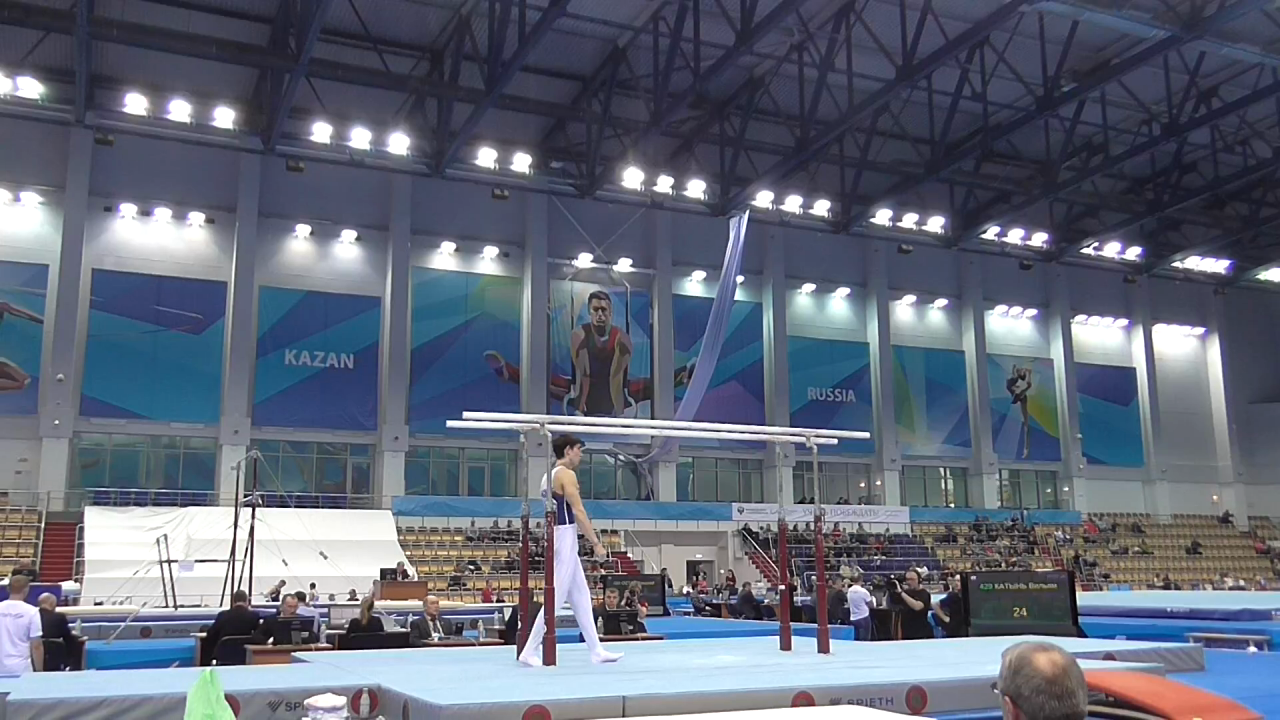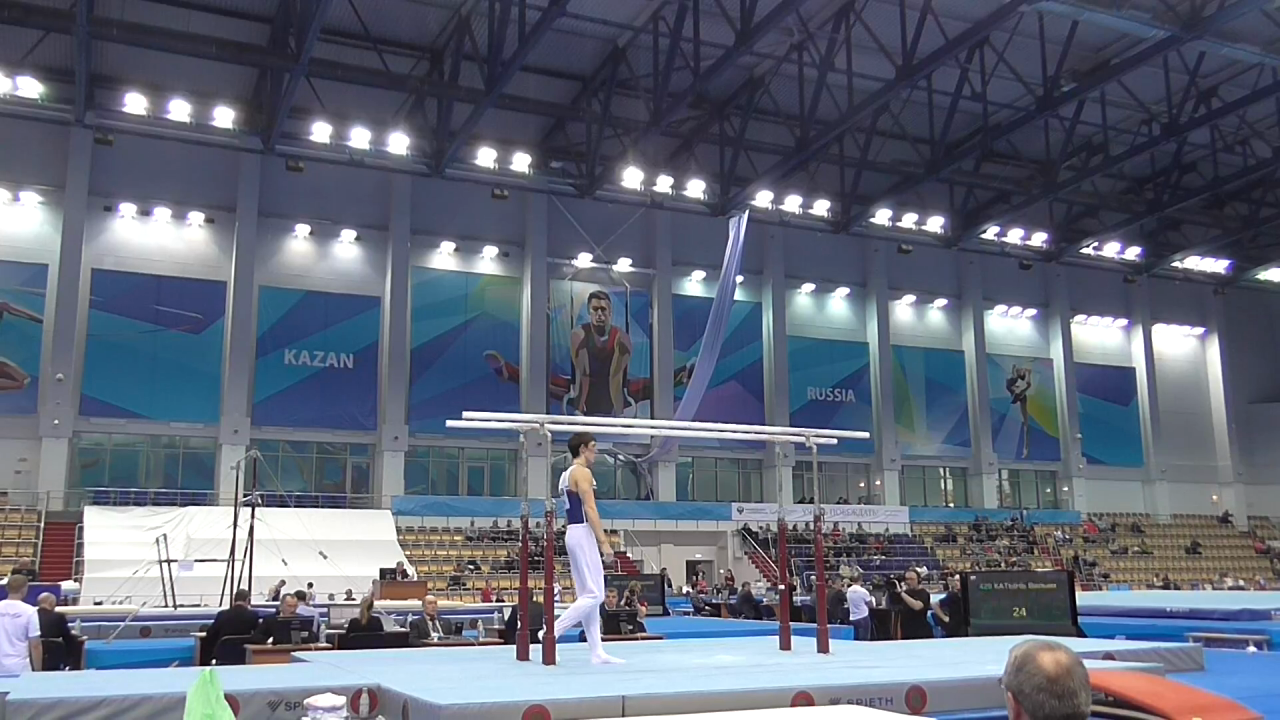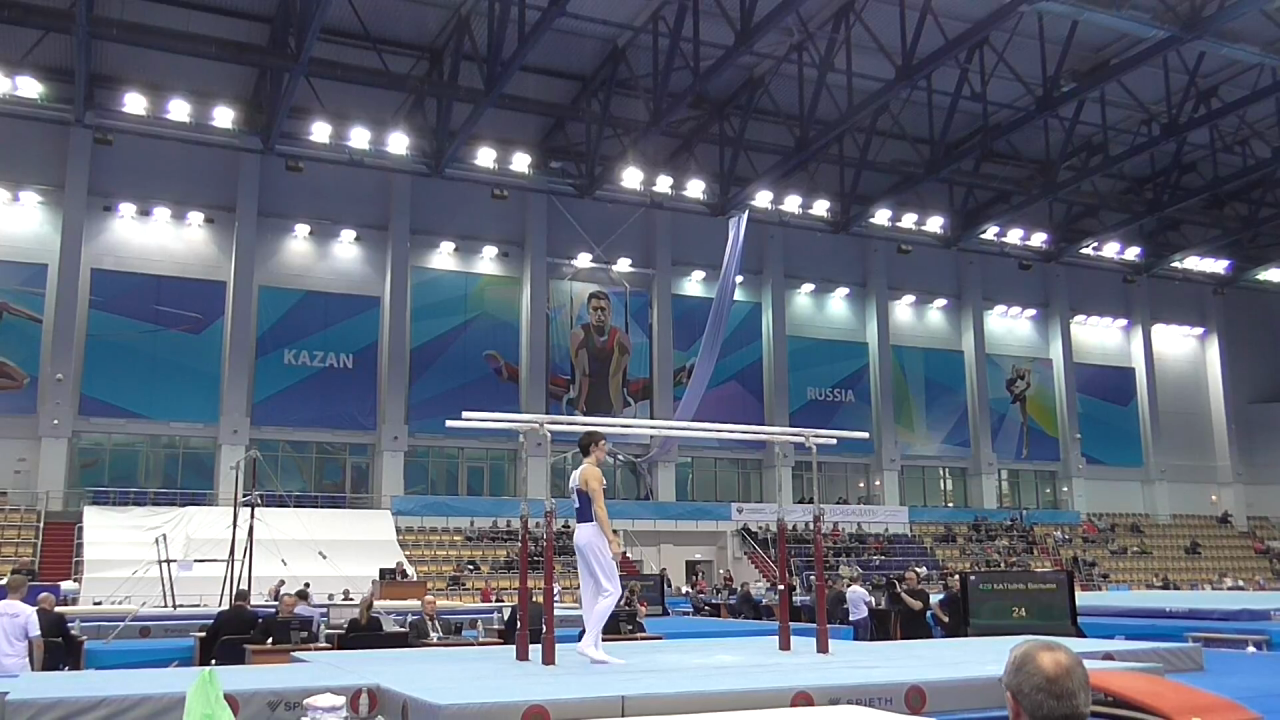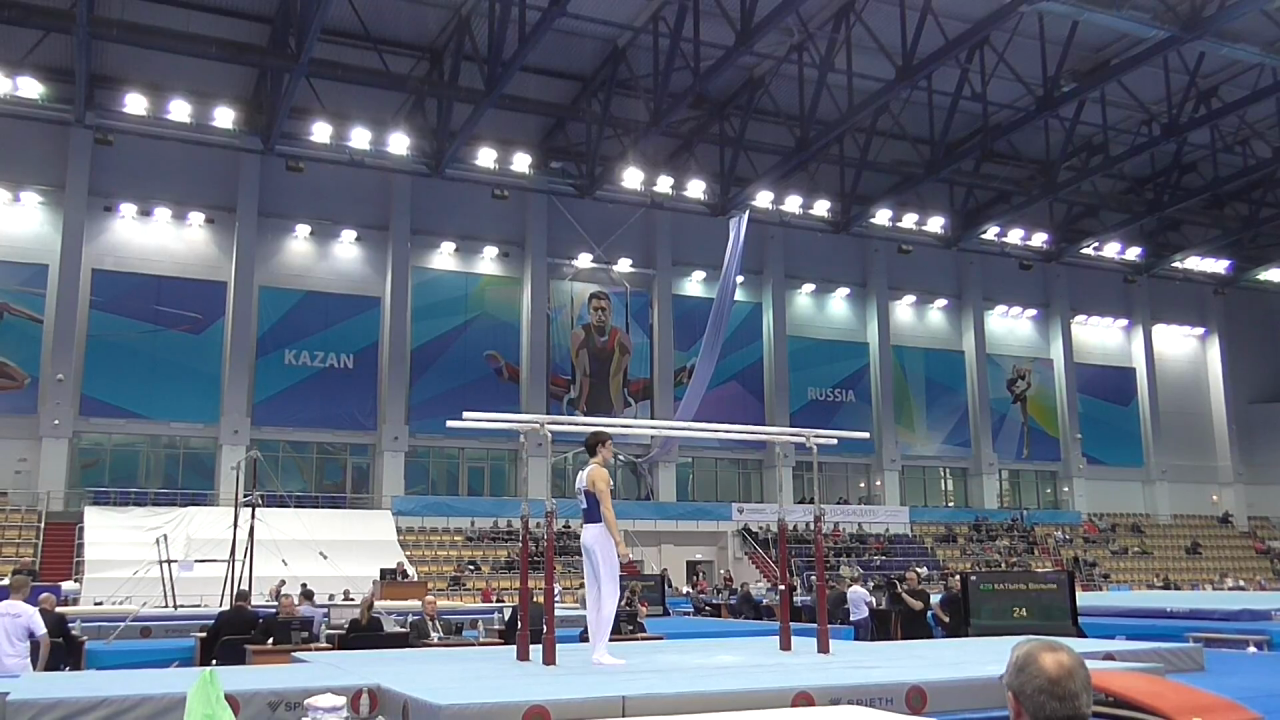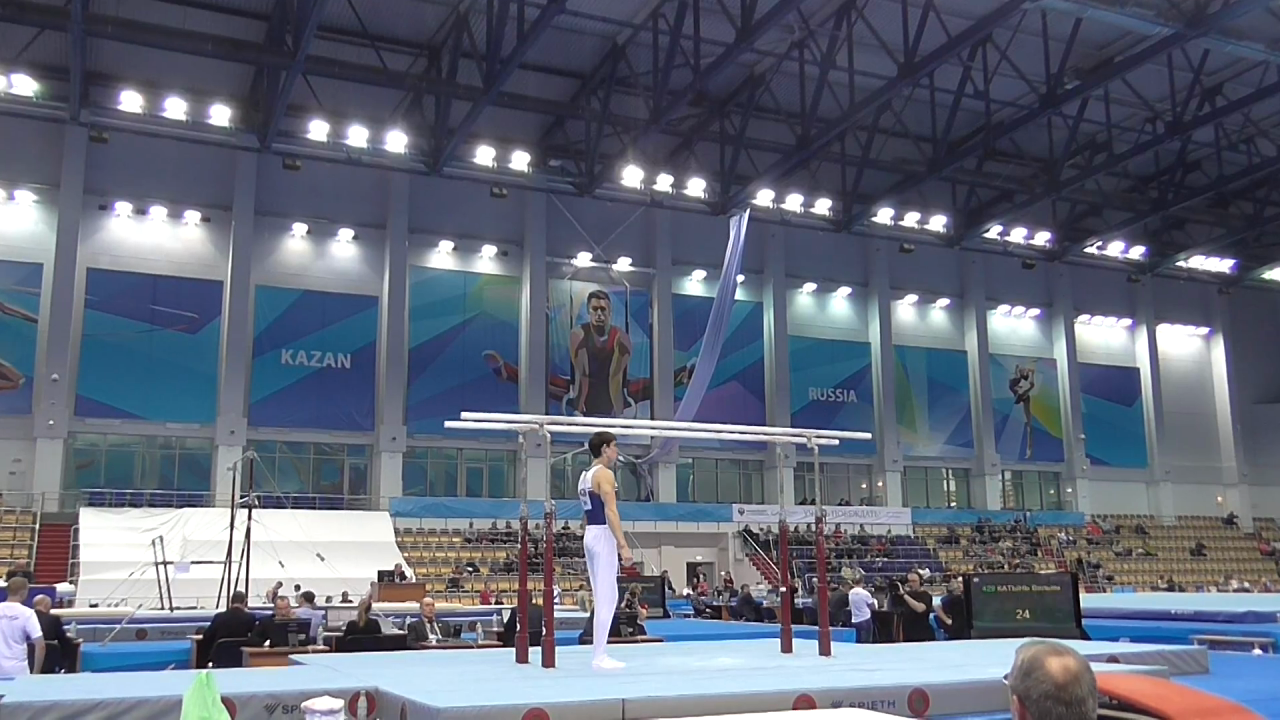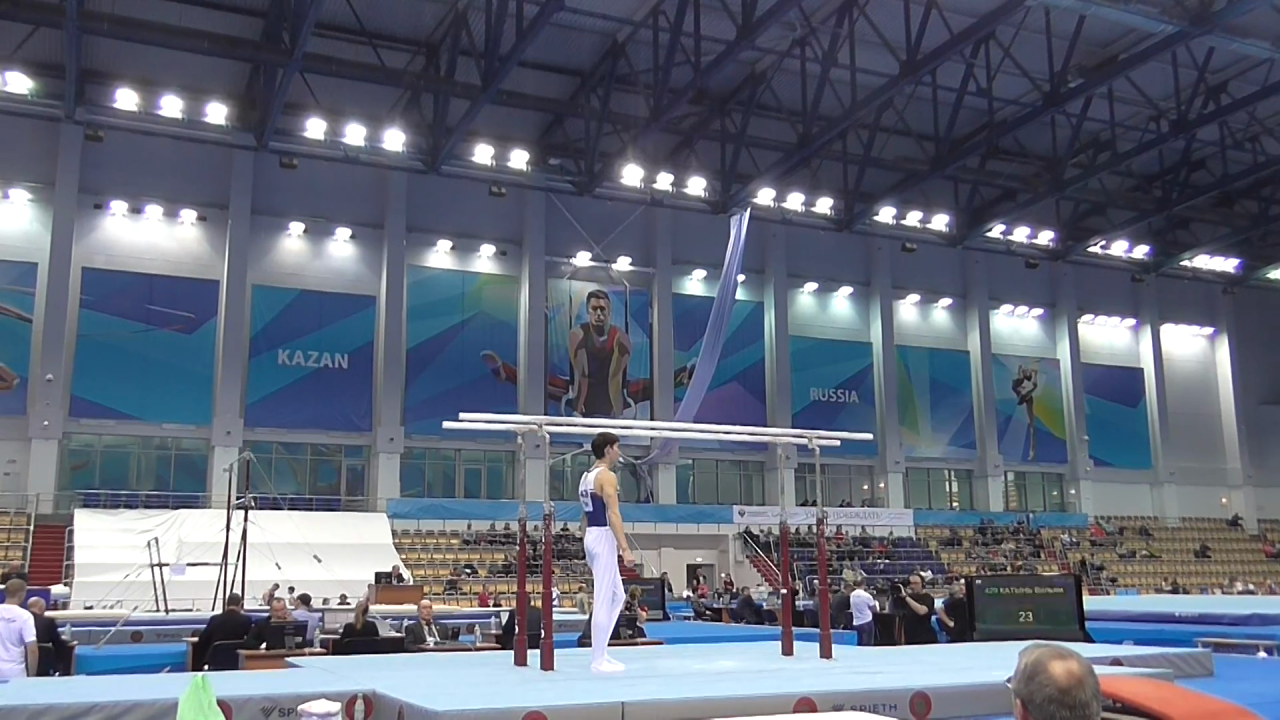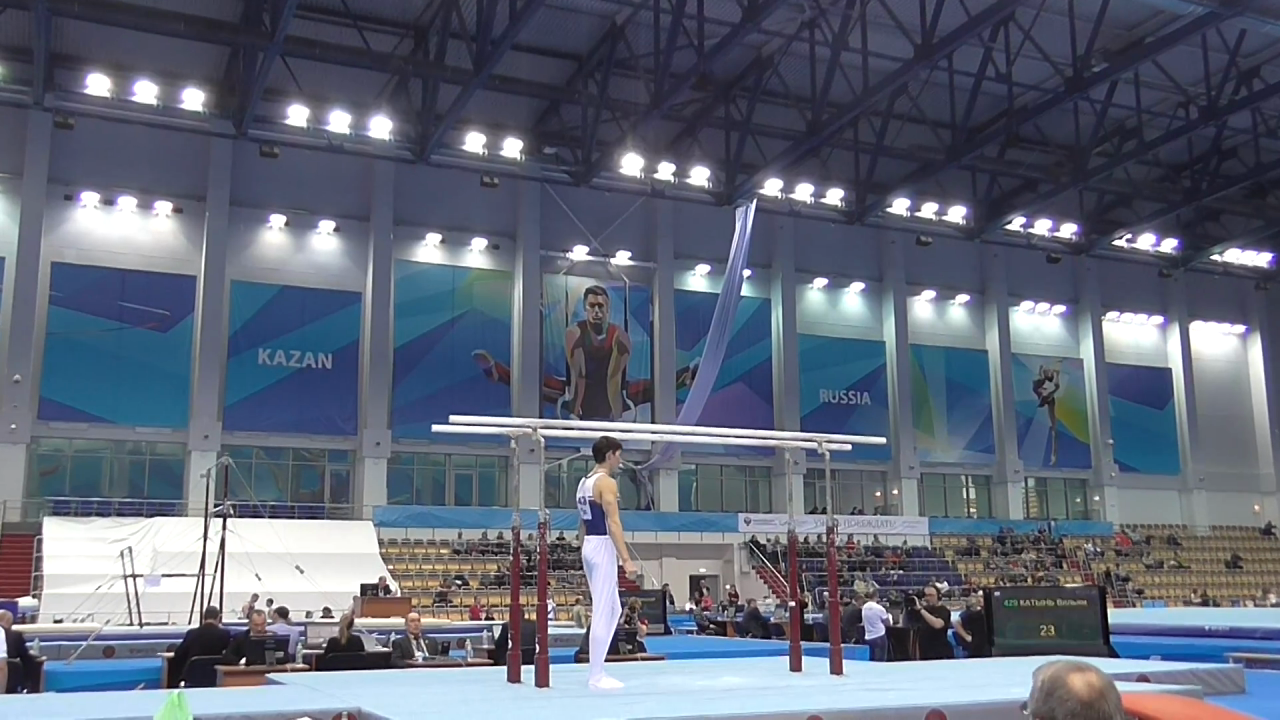
dt=0.2s
person 1, frame 1
left shoulder: (550, 475)
right shoulder: (566, 474)
right elbow: (578, 512)
right wrist: (596, 542)
left hip: (558, 536)
right hip: (564, 537)
left knee: (581, 597)
right knee: (556, 597)
left ankle: (597, 650)
right ankle: (530, 650)
person 1, frame 2
left shoulder: (566, 474)
right shoulder: (582, 472)
right elbow: (590, 509)
right wrist: (604, 541)
left hip: (573, 533)
right hip: (583, 534)
left knee: (591, 593)
right knee: (594, 594)
left ankle: (597, 652)
right ankle: (552, 632)
person 1, frame 3
left shoulder: (576, 473)
right shoulder: (592, 471)
right elbow: (599, 508)
right wrist: (612, 540)
left hip: (580, 533)
right hip: (592, 533)
left knee: (591, 596)
right knee: (612, 590)
left ankle: (595, 649)
right ankle: (588, 641)
person 1, frame 4
left shoulder: (582, 474)
right shoulder: (600, 472)
right elbow: (606, 509)
right wrist: (619, 542)
left hip: (586, 533)
right hip: (600, 534)
left knee: (595, 596)
right knee: (609, 596)
left ankle: (598, 651)
right ankle: (600, 651)
person 1, frame 5
left shoulder: (585, 475)
right shoulder: (604, 473)
right elbow: (611, 512)
right wrist: (623, 545)
left hip: (589, 535)
right hip: (603, 535)
left knee: (604, 598)
right knee: (606, 599)
left ankle: (600, 652)
right ankle: (600, 657)
person 1, frame 6
left shoulder: (586, 477)
right shoulder: (607, 476)
right elbow: (613, 514)
right wrist: (625, 548)
left hip: (590, 536)
right hip: (603, 537)
left knee: (616, 597)
right knee: (603, 601)
left ankle: (601, 652)
right ankle: (598, 660)
person 1, frame 7
left shoulder: (584, 482)
right shoulder: (606, 482)
right elbow: (613, 522)
right wrist: (626, 558)
left hip: (588, 545)
right hip: (603, 546)
left knee: (612, 610)
right knee: (602, 614)
left ankle: (597, 669)
right ankle: (596, 677)
